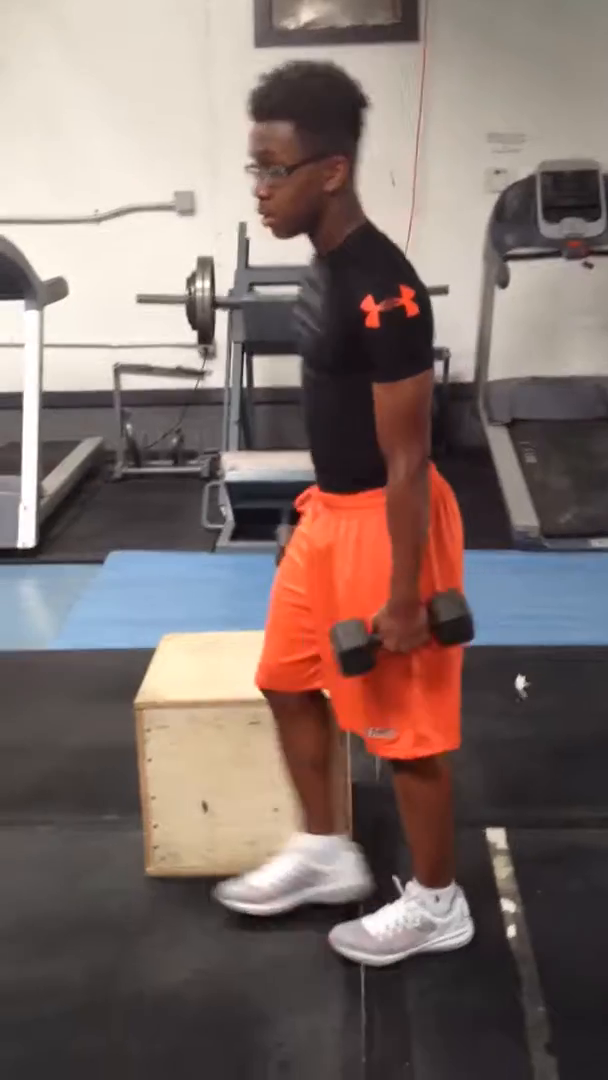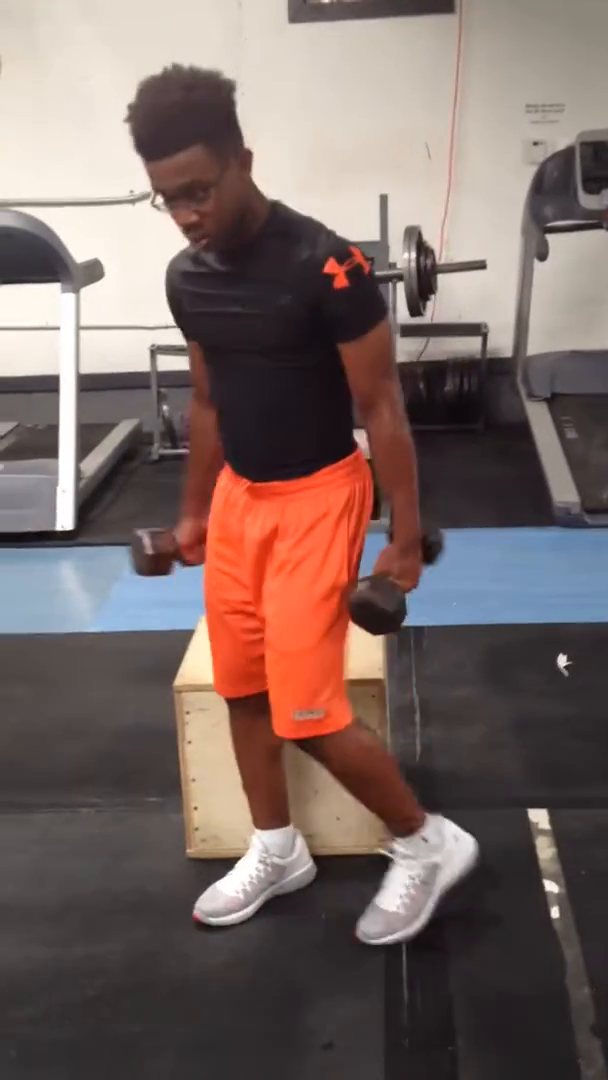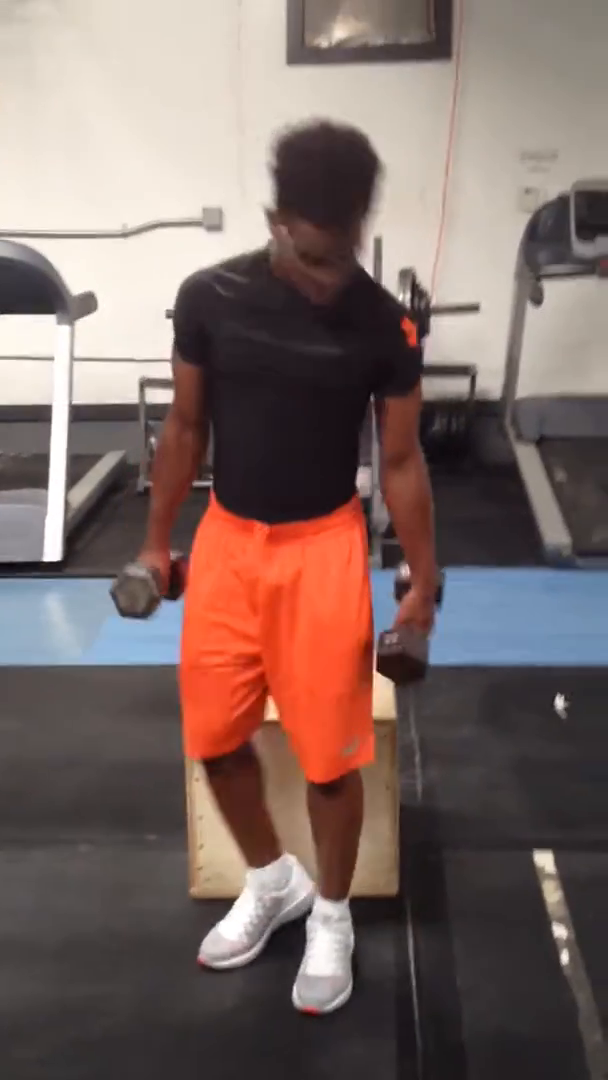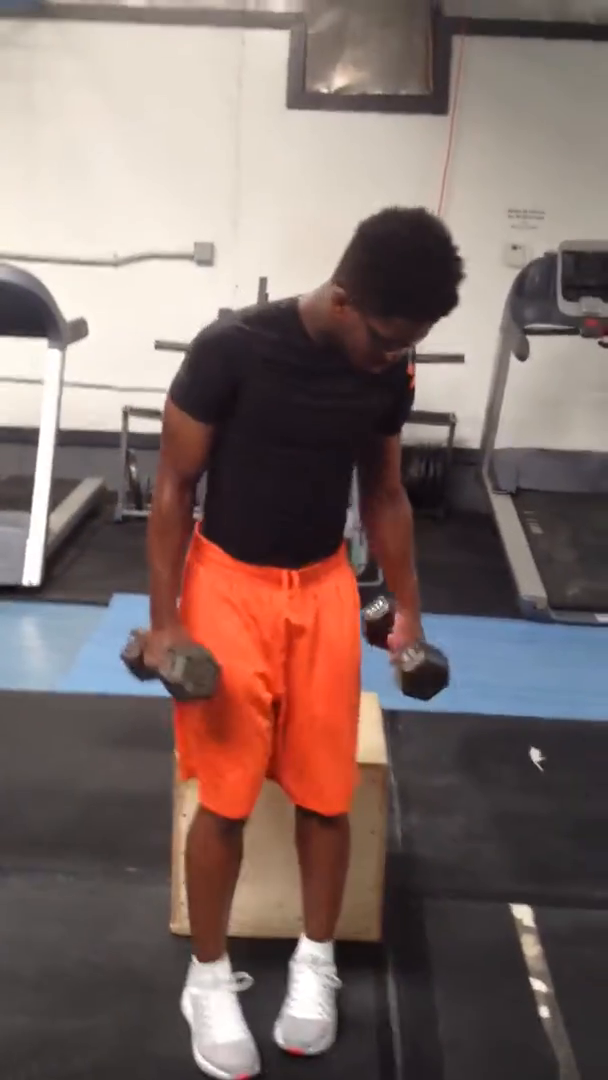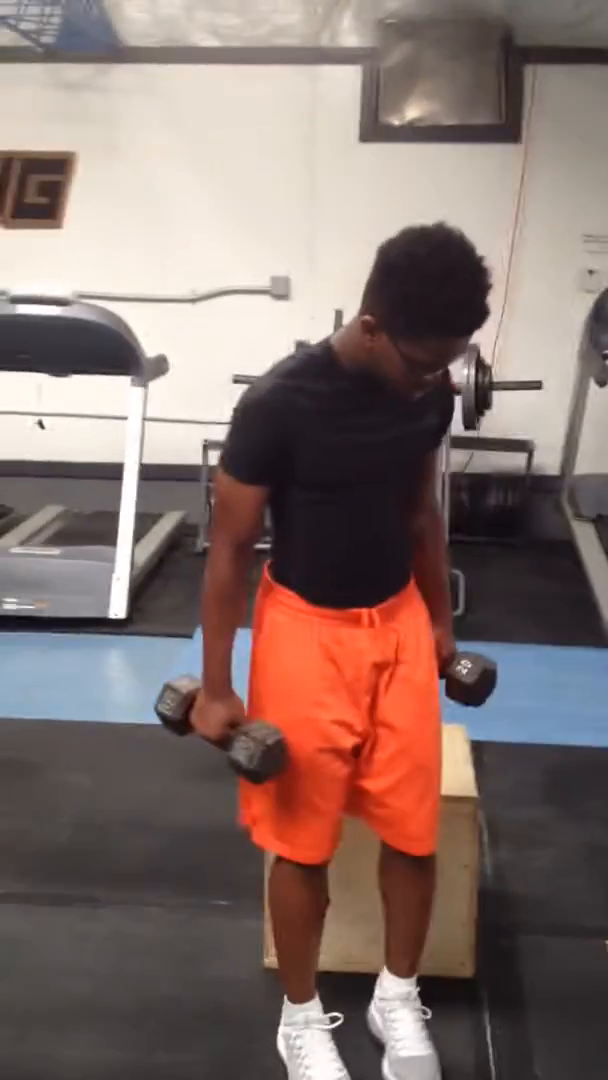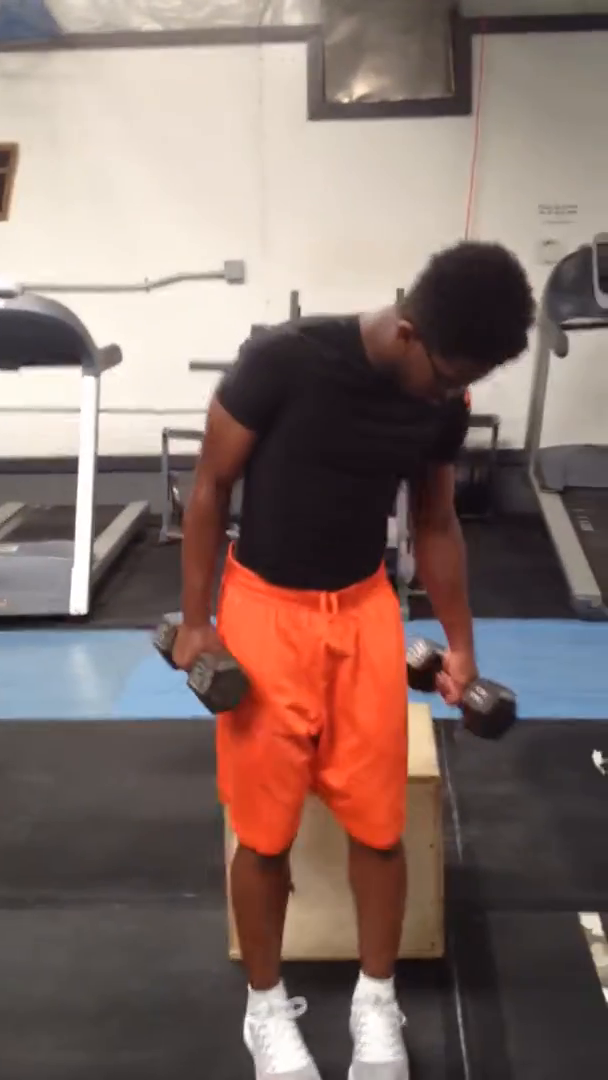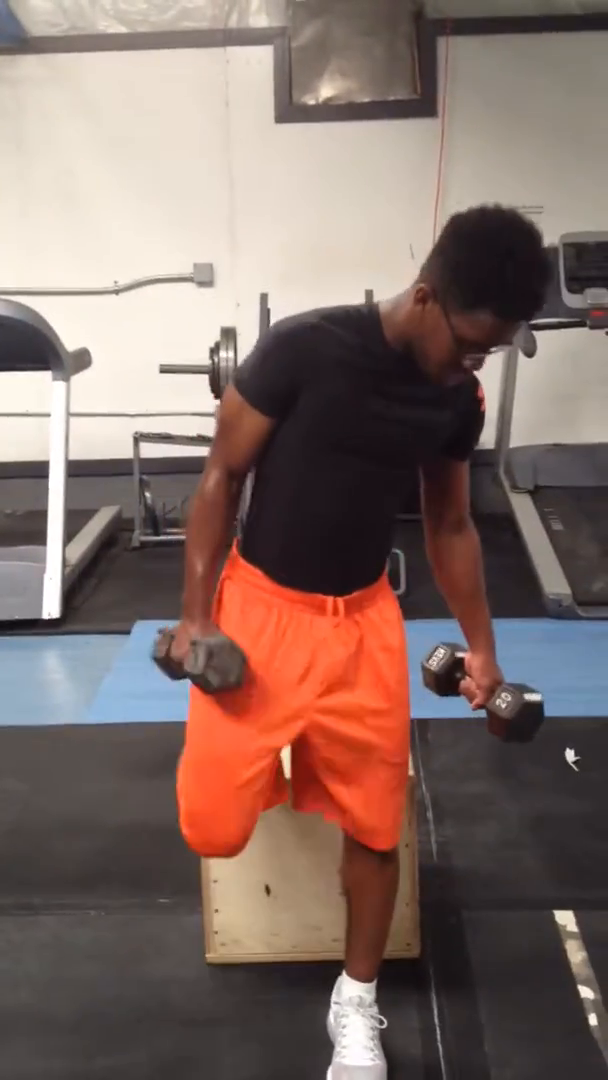
dt=0.5s
person 1, frame 1
left shoulder: (382, 292)
right shoulder: (326, 264)
left elbow: (407, 460)
left wrist: (405, 597)
left hip: (386, 522)
right hip: (332, 510)
left knee: (404, 726)
right knee: (287, 679)
left ankle: (436, 905)
right ankle: (324, 854)
person 1, frame 2
left shoulder: (325, 266)
right shoulder: (187, 276)
left elbow: (381, 411)
left wrist: (406, 535)
right wrist: (194, 509)
left hip: (318, 501)
right hip: (237, 499)
left knee: (306, 711)
right knee: (244, 688)
left ankle: (429, 843)
right ankle: (277, 851)
person 1, frame 3
left shoulder: (384, 326)
right shoulder: (209, 298)
left elbow: (402, 462)
right elbow: (185, 428)
left wrist: (424, 584)
right wrist: (157, 541)
left hip: (323, 549)
right hip: (227, 541)
left knee: (329, 752)
right knee: (212, 737)
left ankle: (330, 918)
right ankle: (273, 880)
person 1, frame 4
left shoulder: (389, 377)
right shoulder: (230, 349)
right elbow: (173, 488)
left wrist: (408, 608)
right wrist: (165, 618)
left hip: (325, 591)
right hip: (229, 586)
left knee: (326, 793)
right knee: (225, 798)
left ankle: (314, 963)
right ankle: (208, 980)
person 1, frame 5
left shoulder: (432, 392)
right shoulder: (278, 405)
right elbow: (229, 549)
left wrist: (440, 617)
right wrist: (215, 687)
left hip: (399, 625)
right hip: (307, 632)
left knee: (414, 832)
right knee: (303, 840)
left ankle: (398, 996)
person 1, frame 6
left shoulder: (441, 407)
right shoulder: (282, 360)
left elbow: (436, 525)
right elbow: (211, 487)
left wrist: (460, 645)
right wrist: (196, 619)
left hip: (364, 611)
right hip: (264, 609)
left knee: (377, 821)
right knee: (267, 829)
left ankle: (376, 1001)
right ankle: (266, 1006)
person 1, frame 7
left shoulder: (457, 399)
right shoulder: (303, 348)
left elbow: (450, 527)
right elbow: (222, 477)
left wrist: (481, 648)
right wrist: (197, 612)
left hip: (365, 618)
right hip: (261, 603)
left knee: (374, 825)
right knee: (214, 824)
left ankle: (355, 1002)
right ankle: (212, 732)
